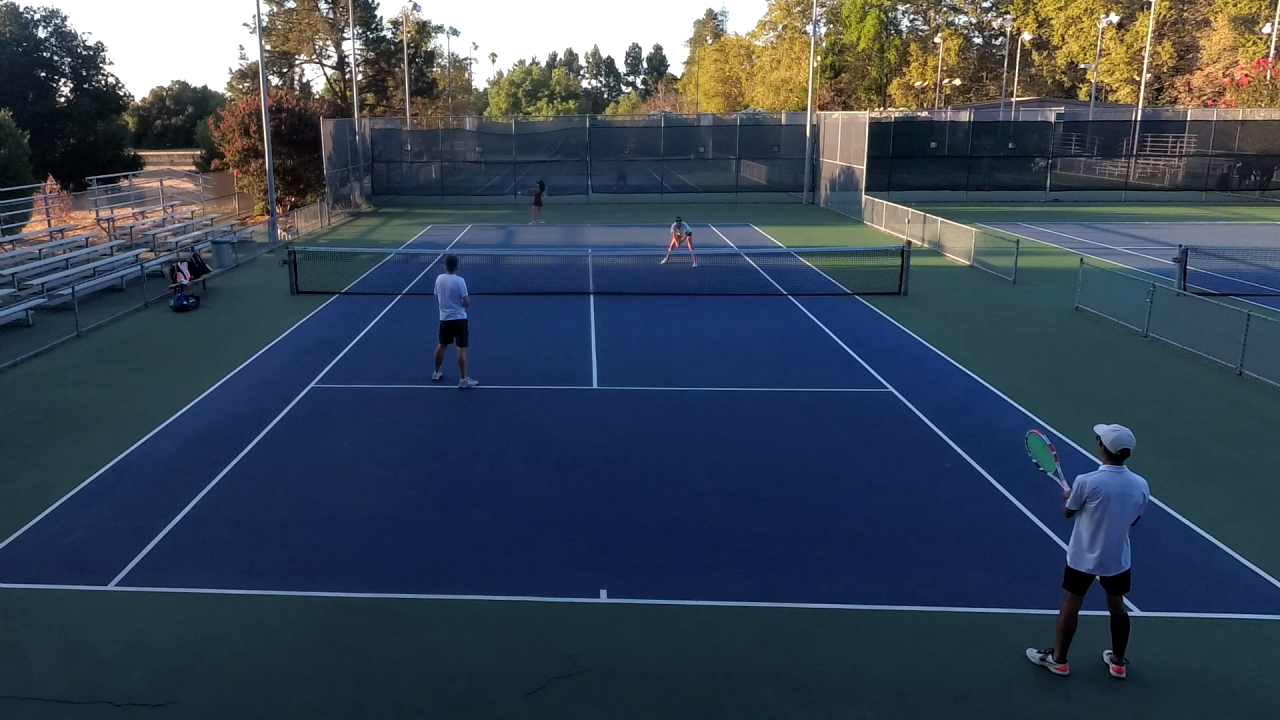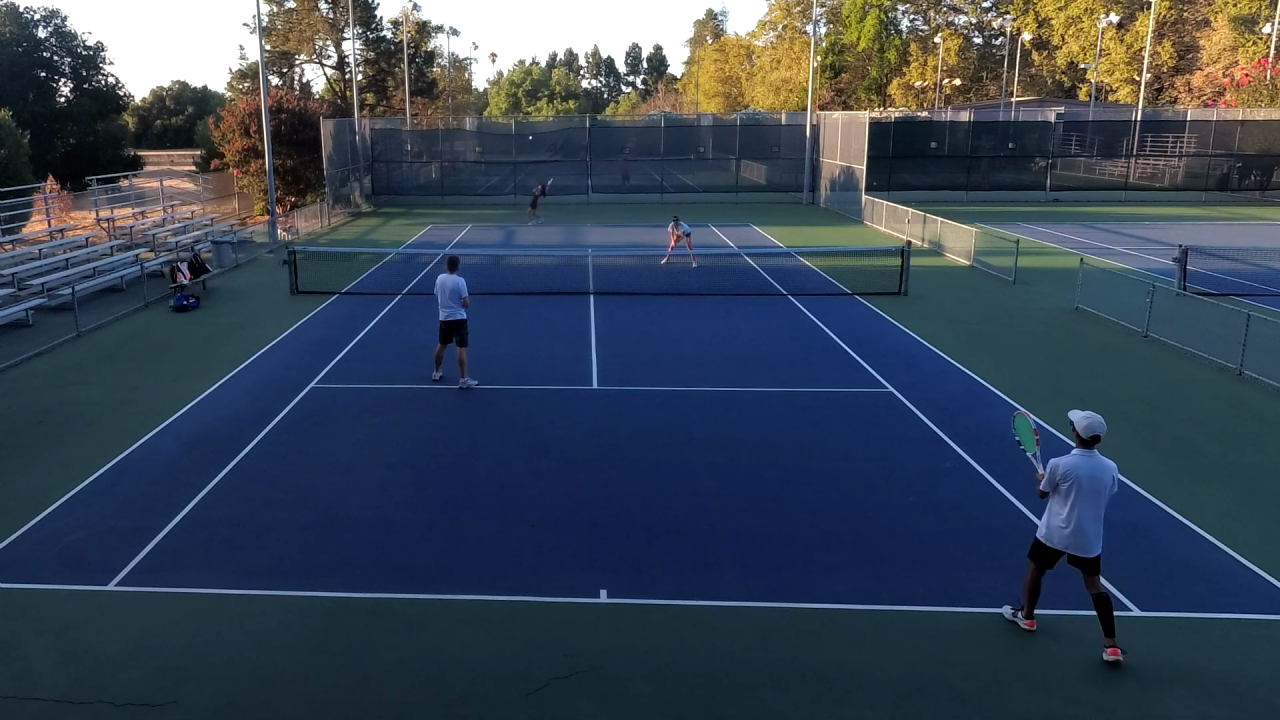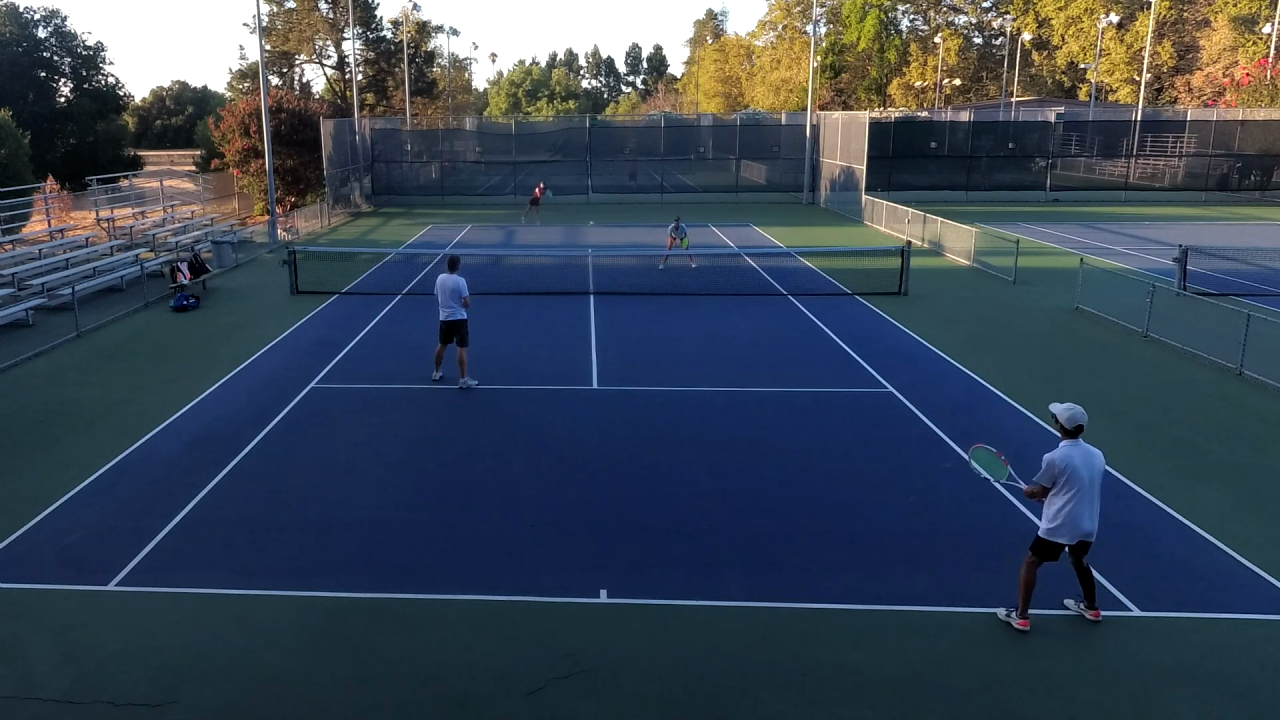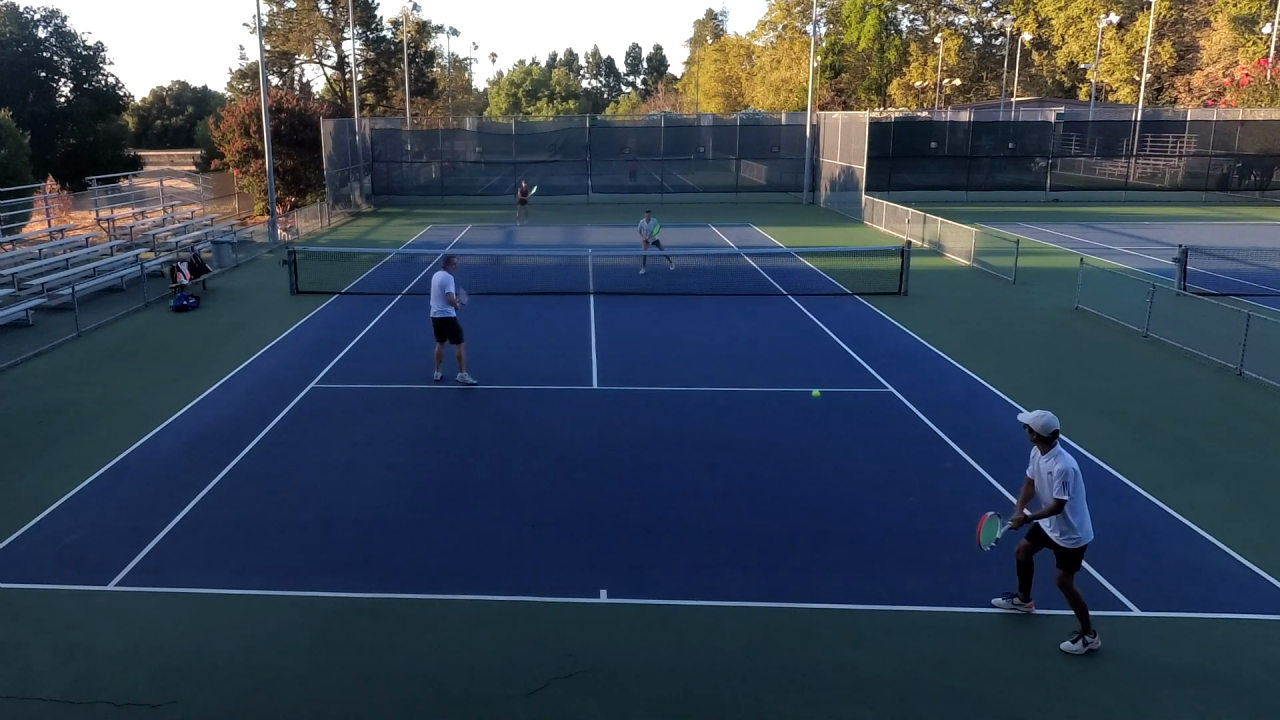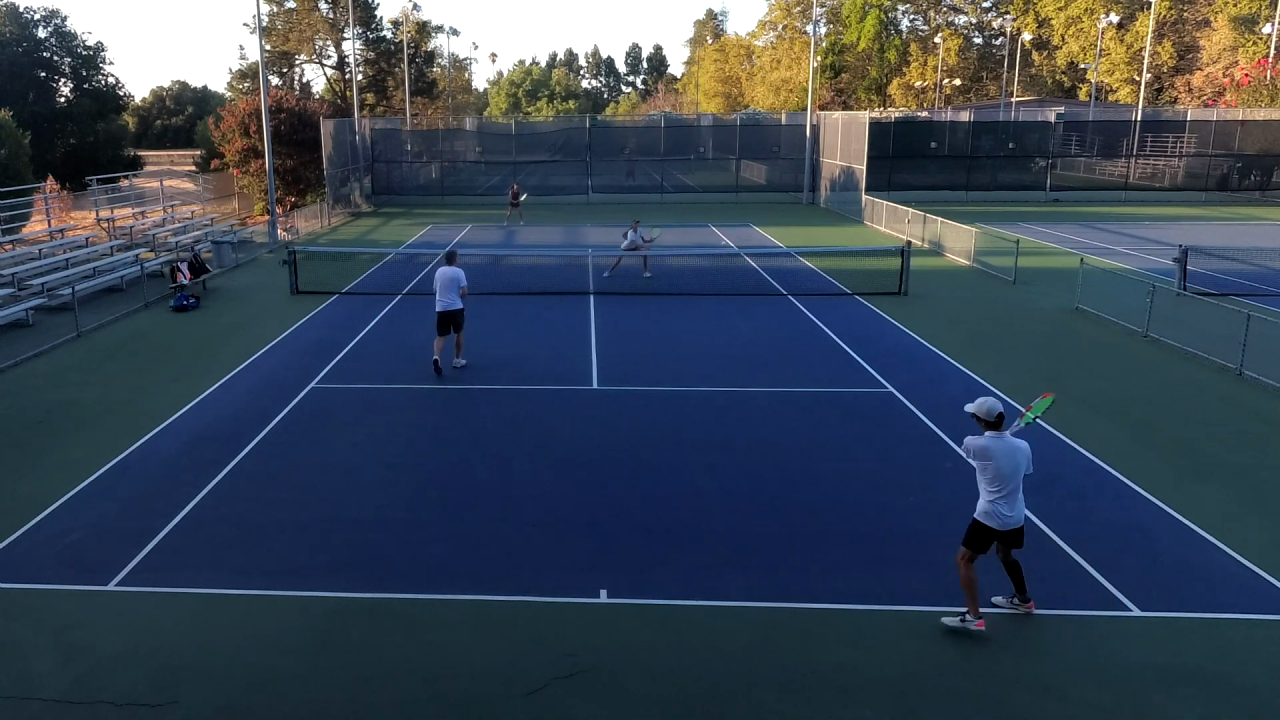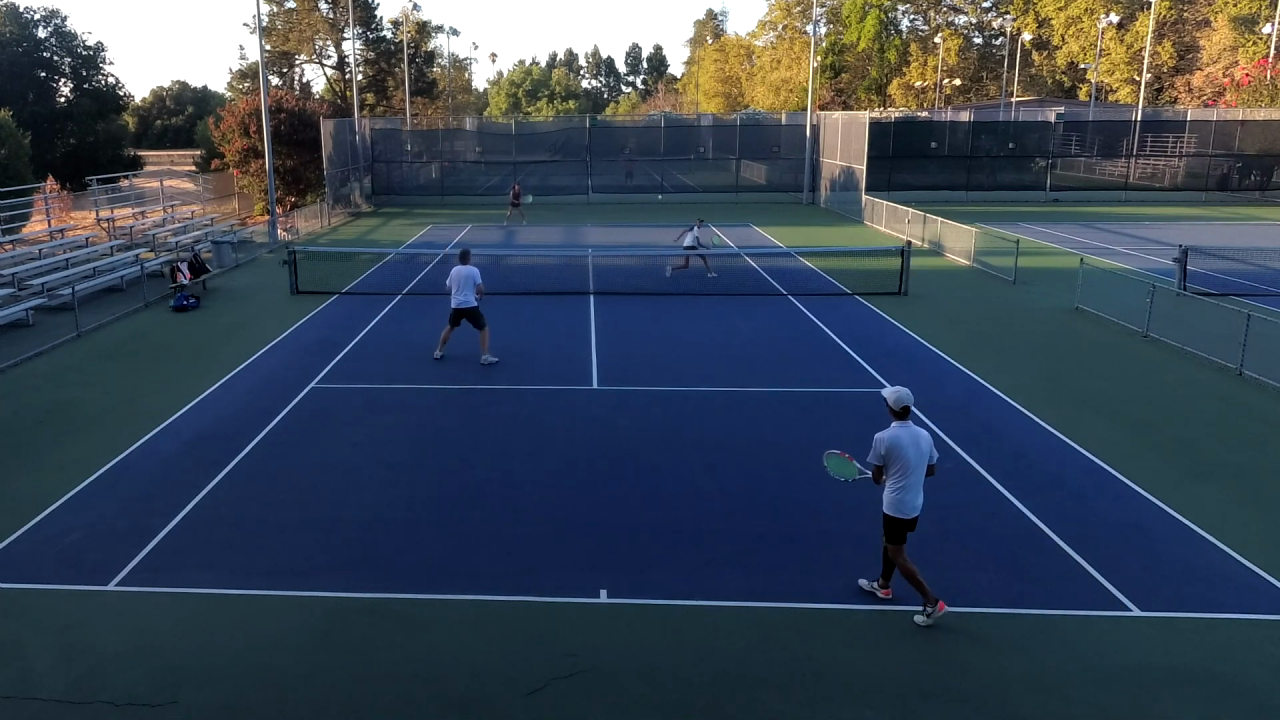
dt=0.7s
person 1, frame 1
left shoulder: (1087, 482)
right shoulder: (1141, 485)
left elbow: (1068, 512)
right elbow: (1134, 519)
left wrist: (1068, 497)
left hip: (1084, 556)
right hip: (1119, 558)
left knee: (1071, 605)
right knee: (1117, 604)
left ankle: (1058, 659)
right ankle: (1118, 661)
person 1, frame 2
left shoulder: (1060, 464)
right shoulder: (1111, 469)
left elbow: (1043, 493)
left wrist: (1042, 479)
left hip: (1055, 534)
right hip: (1090, 538)
left knee: (1035, 570)
right knee: (1095, 585)
left ankle: (1027, 616)
right ankle: (1111, 646)
person 1, frame 3
left shoulder: (1053, 458)
right shoulder: (1097, 455)
left elbow: (1042, 491)
right elbow: (1081, 489)
left wrist: (1031, 491)
left hip: (1059, 527)
right hip: (1086, 526)
left knee: (1030, 564)
right knee: (1080, 562)
left ankle: (1021, 615)
right ankle: (1090, 607)
person 1, frame 4
left shoulder: (1064, 467)
right shoulder: (1037, 453)
left elbow: (1057, 507)
right elbow: (1030, 484)
left wrist: (1025, 518)
right wrist: (1018, 510)
left hip: (1071, 532)
right hip: (1050, 524)
left knee: (1064, 582)
right knee: (1022, 551)
left ankle: (1088, 635)
right ankle: (1023, 599)
person 1, frame 5
left shoulder: (975, 444)
right shoulder: (1023, 447)
left wrist: (988, 434)
left hip: (989, 516)
right hip: (1015, 516)
left knee: (964, 560)
right knee: (1005, 554)
left ankle: (973, 616)
right ankle: (1023, 600)
person 1, frame 6
left shoulder: (883, 438)
right shoulder: (924, 435)
left elbow: (877, 475)
right elbow: (931, 470)
left wrist: (881, 479)
left hip: (895, 505)
right hip: (914, 503)
left knee: (897, 556)
right knee: (889, 541)
left ankle: (933, 603)
right ankle: (883, 585)
